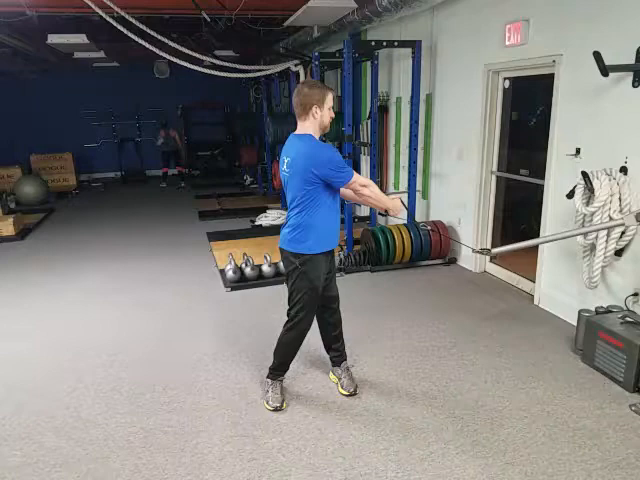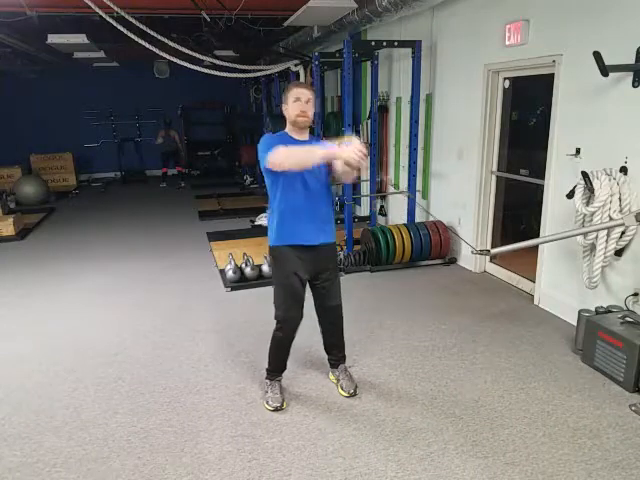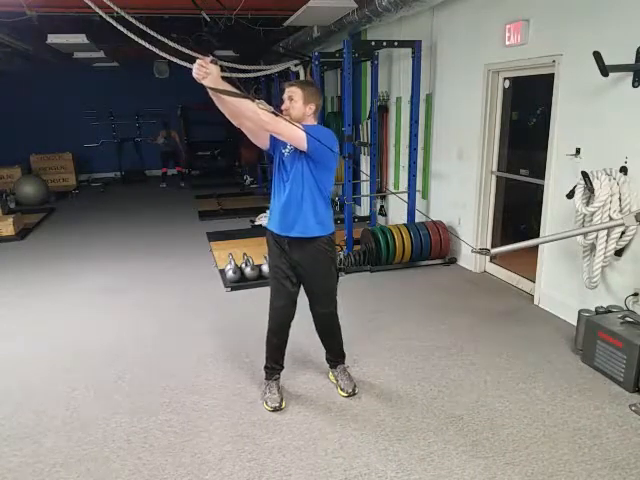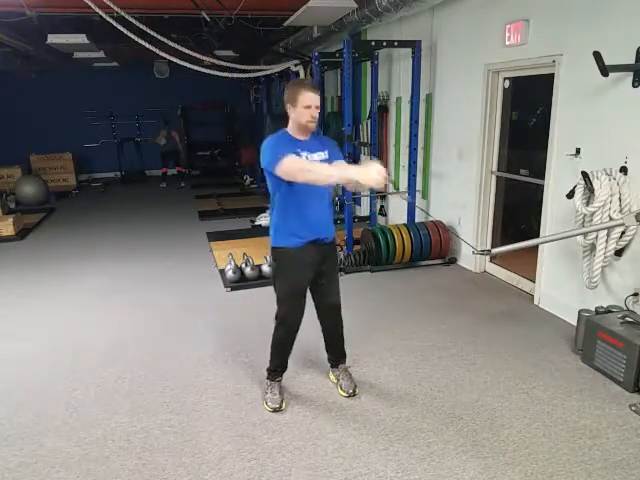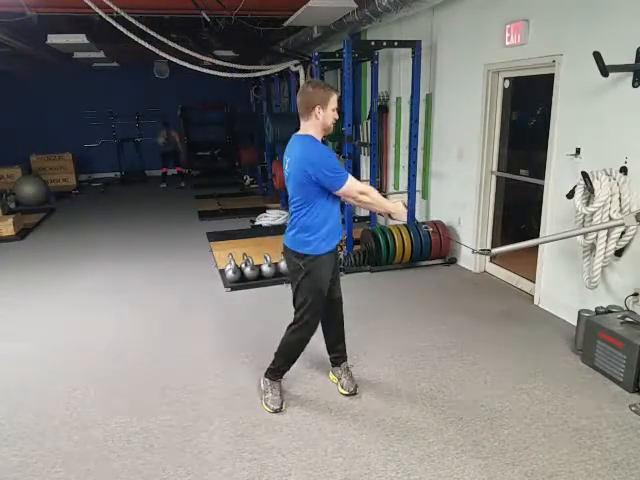
dt=1s
person 1, frame 1
left shoulder: (294, 146)
right shoulder: (318, 153)
left elbow: (339, 189)
right elbow: (361, 185)
left wrist: (377, 202)
right wrist: (389, 204)
left hip: (317, 247)
right hip: (305, 251)
left knee: (329, 307)
right knee: (300, 318)
left ankle: (339, 364)
right ankle: (274, 378)
person 1, frame 2
left shoulder: (326, 147)
right shoulder: (271, 144)
left elbow: (344, 174)
right elbow: (286, 162)
left wrist: (351, 162)
right wrist: (335, 149)
left hip: (324, 244)
right hip: (287, 246)
left knee: (331, 310)
right knee: (288, 318)
left ankle: (338, 366)
right ankle: (273, 378)
person 1, frame 3
left shoulder: (324, 139)
right shoulder: (280, 141)
left elbow: (268, 122)
right elbow: (243, 121)
left wrist: (220, 83)
right wrist: (212, 86)
left hip: (316, 242)
right hip: (280, 240)
left knee: (325, 310)
right knee: (279, 313)
left ankle: (337, 365)
right ankle: (272, 377)
person 1, frame 4
left shoulder: (327, 145)
right shoulder: (275, 145)
left elbow: (341, 176)
right elbow: (303, 173)
left wrist: (365, 176)
right wrist: (356, 172)
left hip: (325, 243)
right hip: (290, 247)
left knee: (331, 310)
right knee: (289, 316)
left ankle: (338, 366)
right ankle: (274, 378)
person 1, frame 5
left shoulder: (298, 145)
right shoulder: (316, 154)
left elbow: (342, 192)
right elbow: (358, 192)
left wrist: (380, 207)
right wrist: (392, 208)
left hip: (321, 247)
right hip: (309, 253)
left knee: (332, 307)
right knee: (307, 319)
left ankle: (339, 364)
right ankle: (272, 377)
